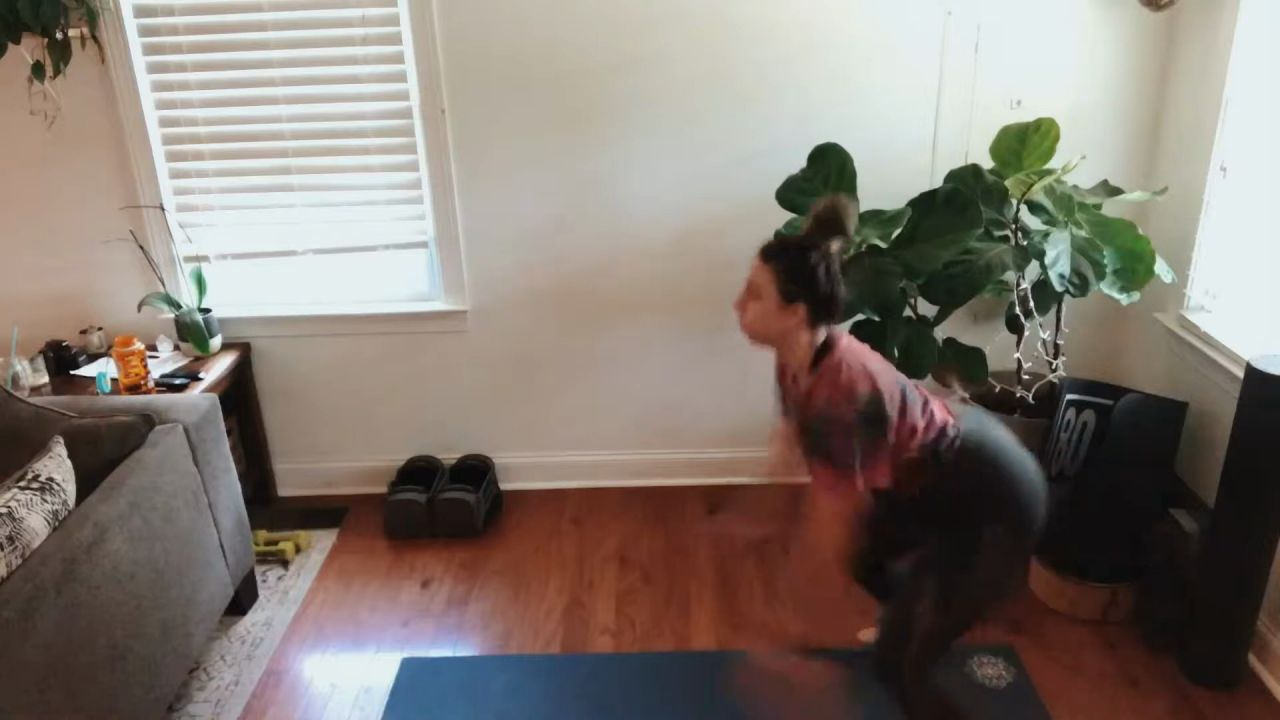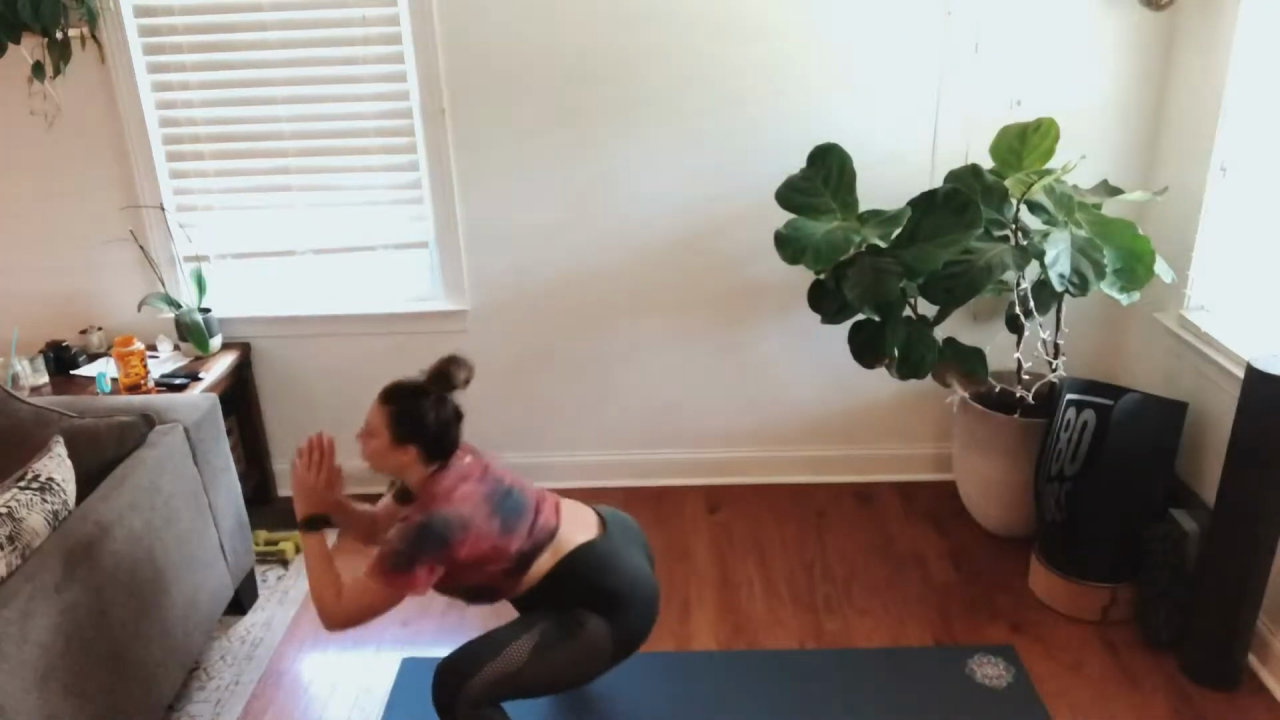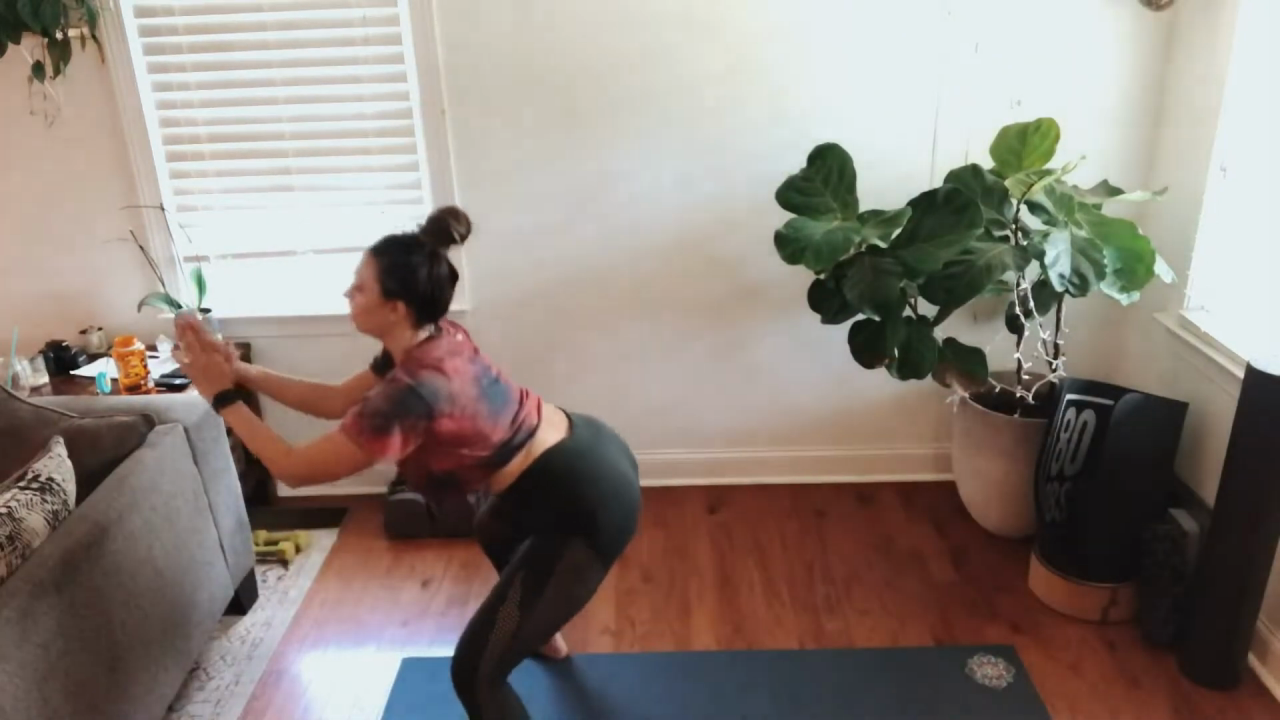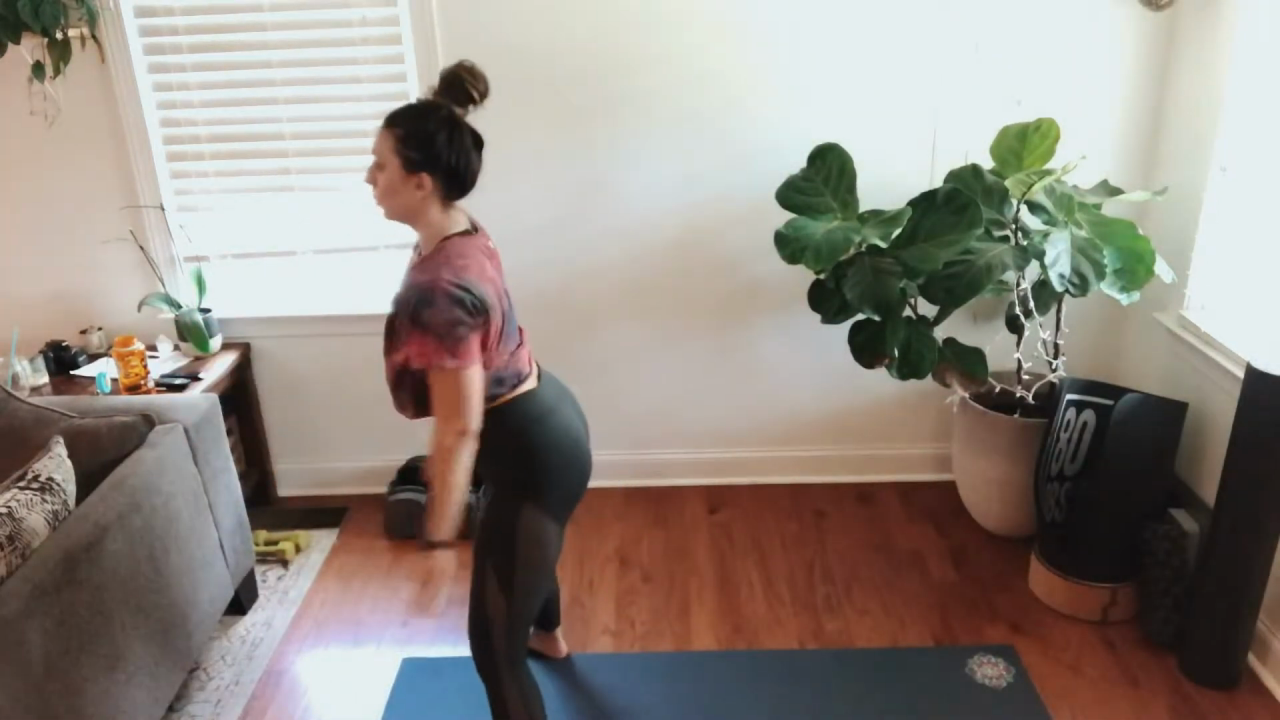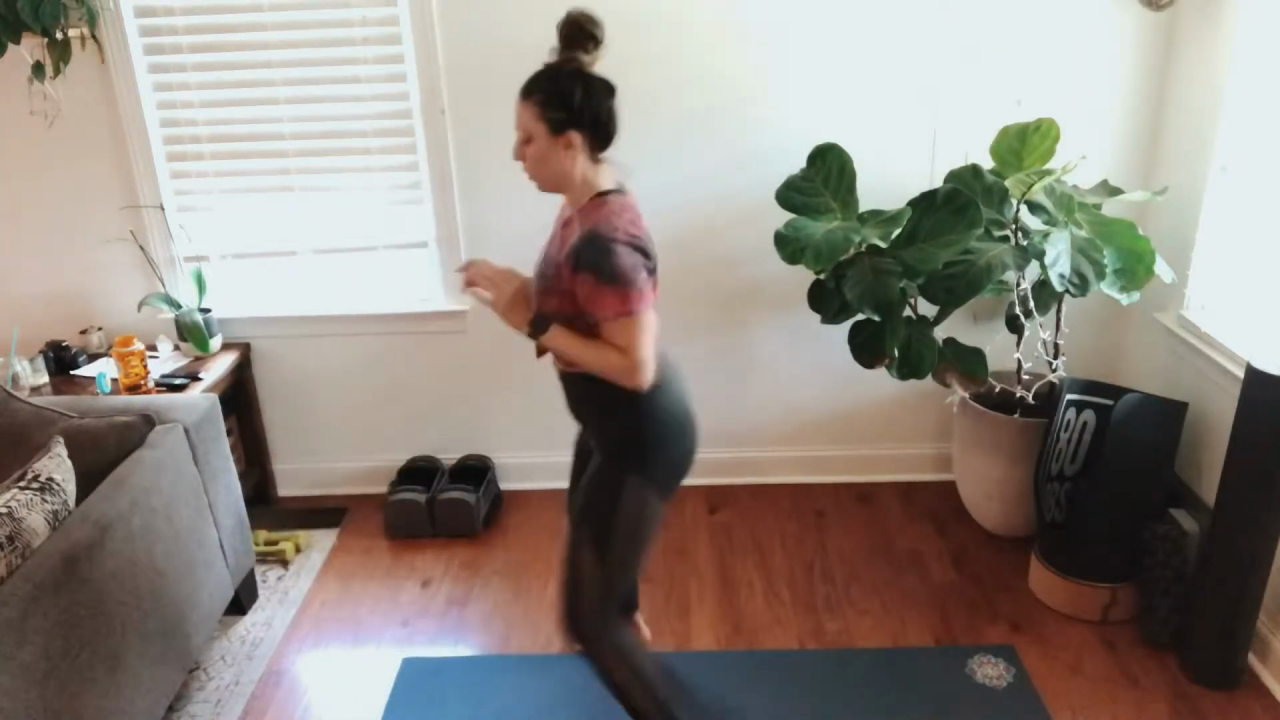
dt=1s
person 1, frame 1
left shoulder: (840, 399)
right shoulder: (804, 357)
left elbow: (830, 529)
right elbow: (793, 441)
left hip: (995, 503)
right hip: (959, 449)
left knee: (896, 661)
right knee: (863, 553)
right ankle: (910, 621)
person 1, frame 2
left shoulder: (429, 527)
right shoulder: (451, 464)
left elbow: (335, 612)
right elbow: (374, 527)
left wrist: (310, 519)
right wrist: (332, 502)
left hip: (614, 601)
left knee: (456, 689)
right ankle: (552, 652)
person 1, frame 3
left shoulder: (411, 393)
right shoulder: (435, 340)
left elbow: (295, 468)
right elbow: (336, 400)
left wrist: (223, 398)
right wrist: (240, 370)
left hip: (590, 505)
right hip: (591, 453)
left knee: (475, 671)
right knee: (494, 530)
right ankle: (542, 631)
person 1, frame 4
left shoulder: (439, 290)
right shoulder: (461, 237)
left elbow: (458, 430)
left wrist: (438, 544)
left hip: (534, 455)
right hip: (546, 421)
left knee: (495, 649)
right knee: (529, 556)
right ankle: (548, 635)
person 1, frame 5
left shoulder: (605, 239)
right shoulder: (587, 206)
left elbow: (636, 368)
left wrist: (533, 324)
right wrist: (521, 293)
left hip: (643, 436)
right hip: (612, 424)
left knee: (592, 624)
right knee: (591, 530)
right ankle: (629, 625)
